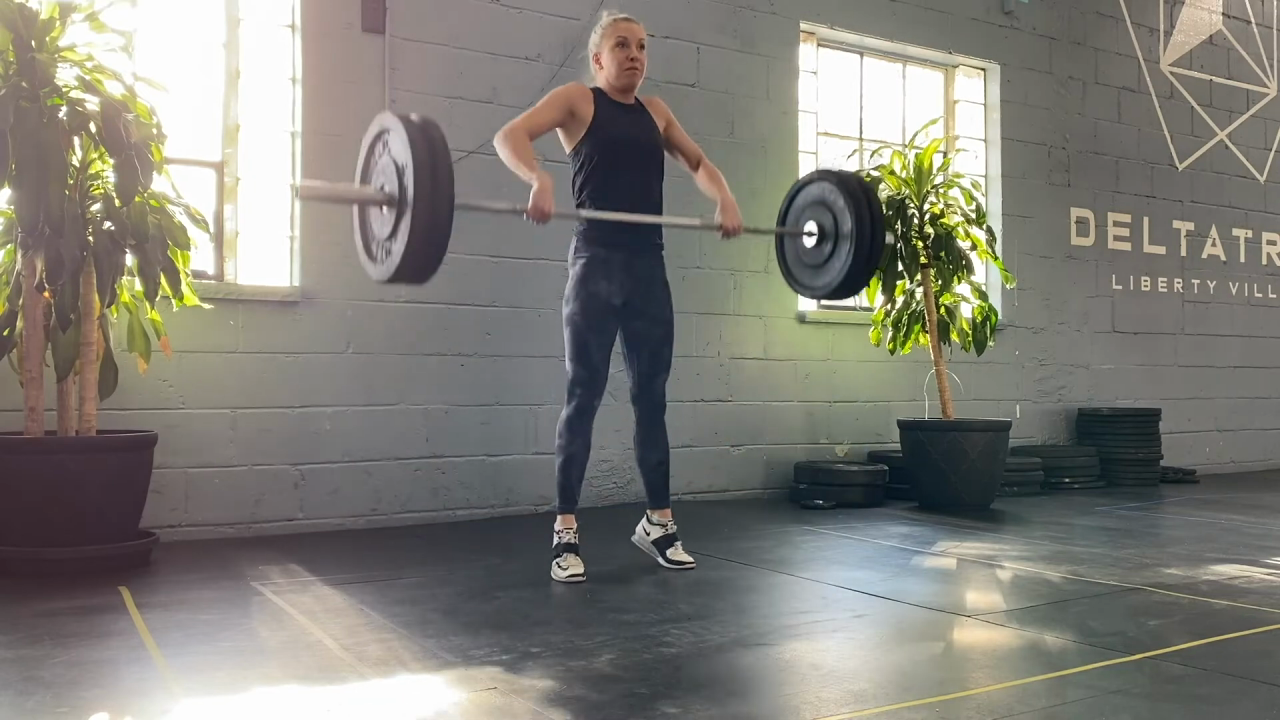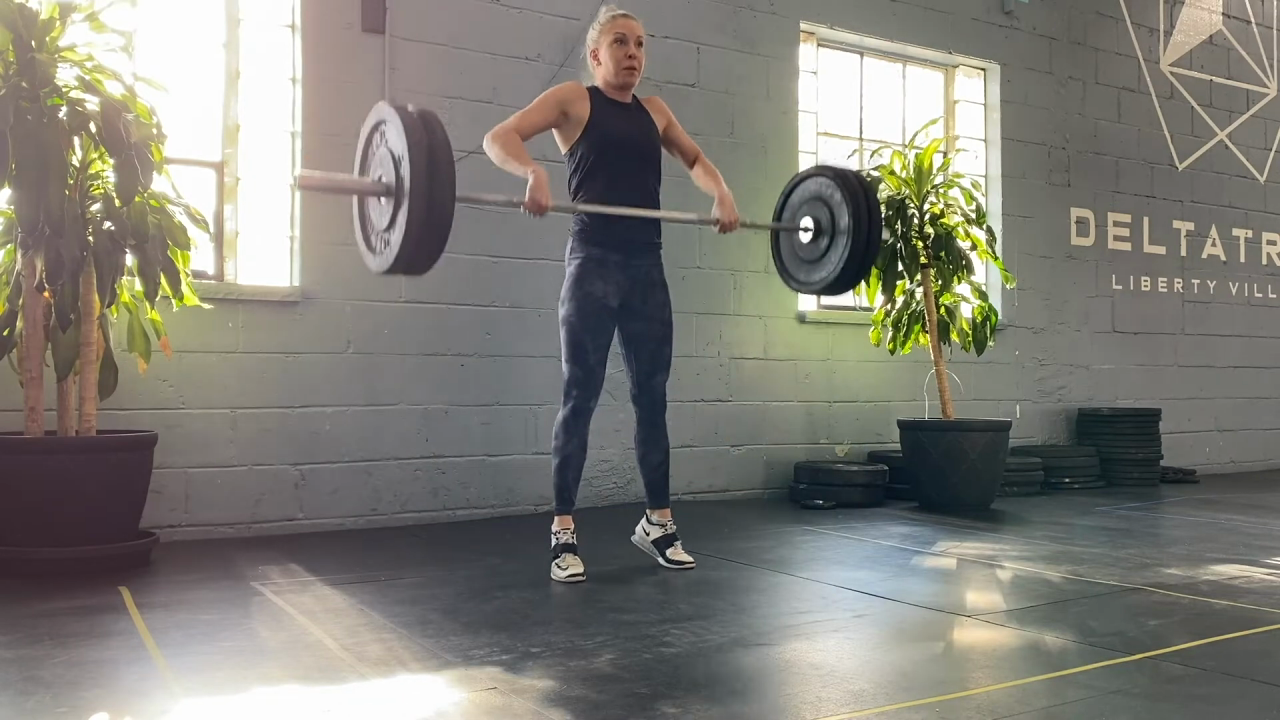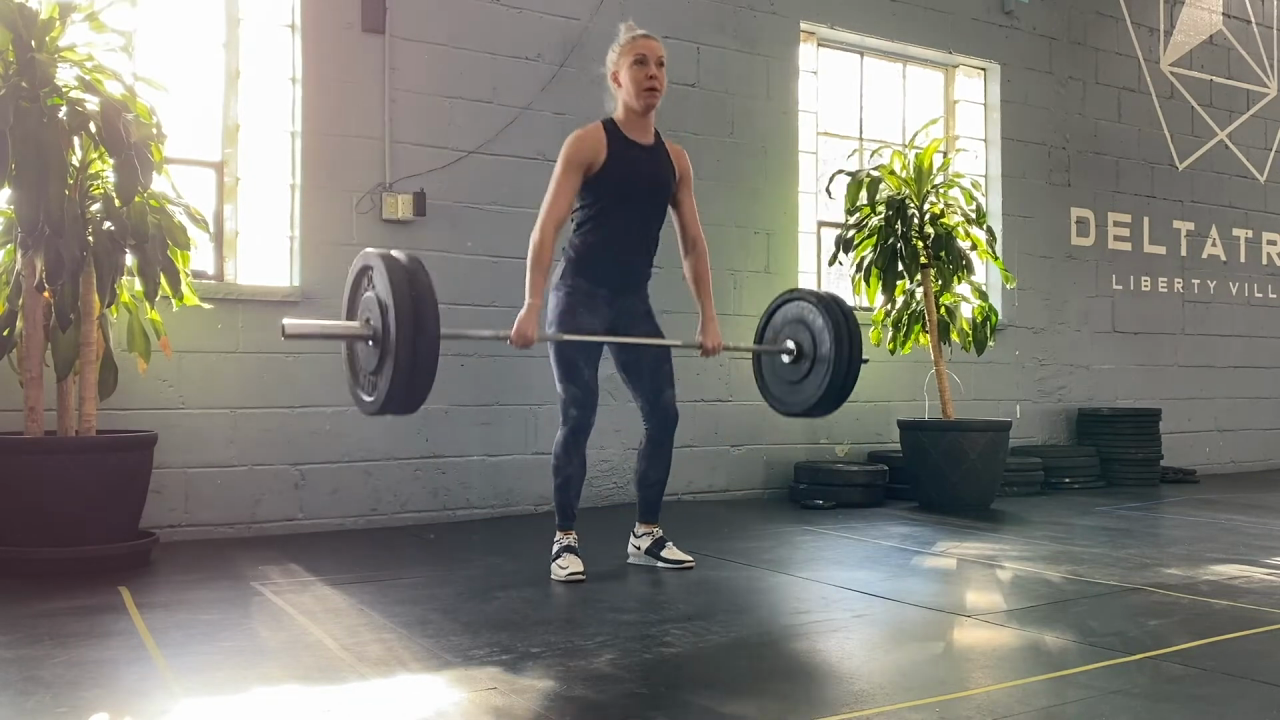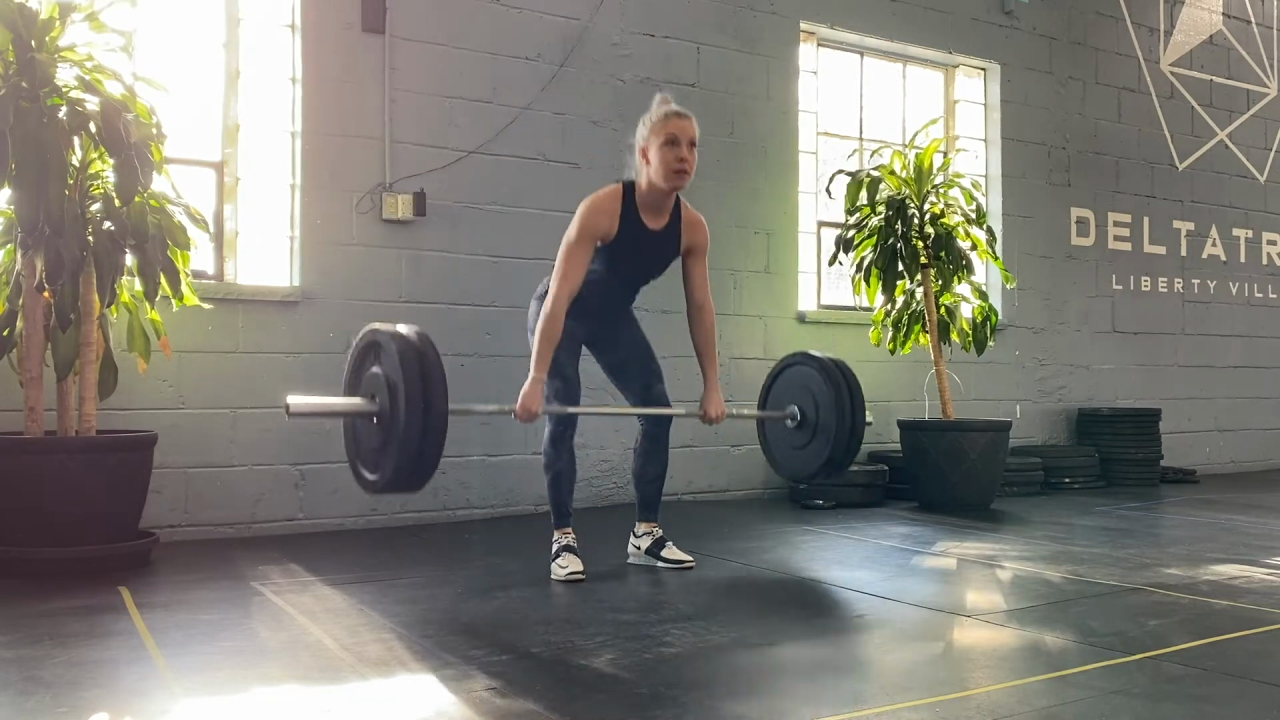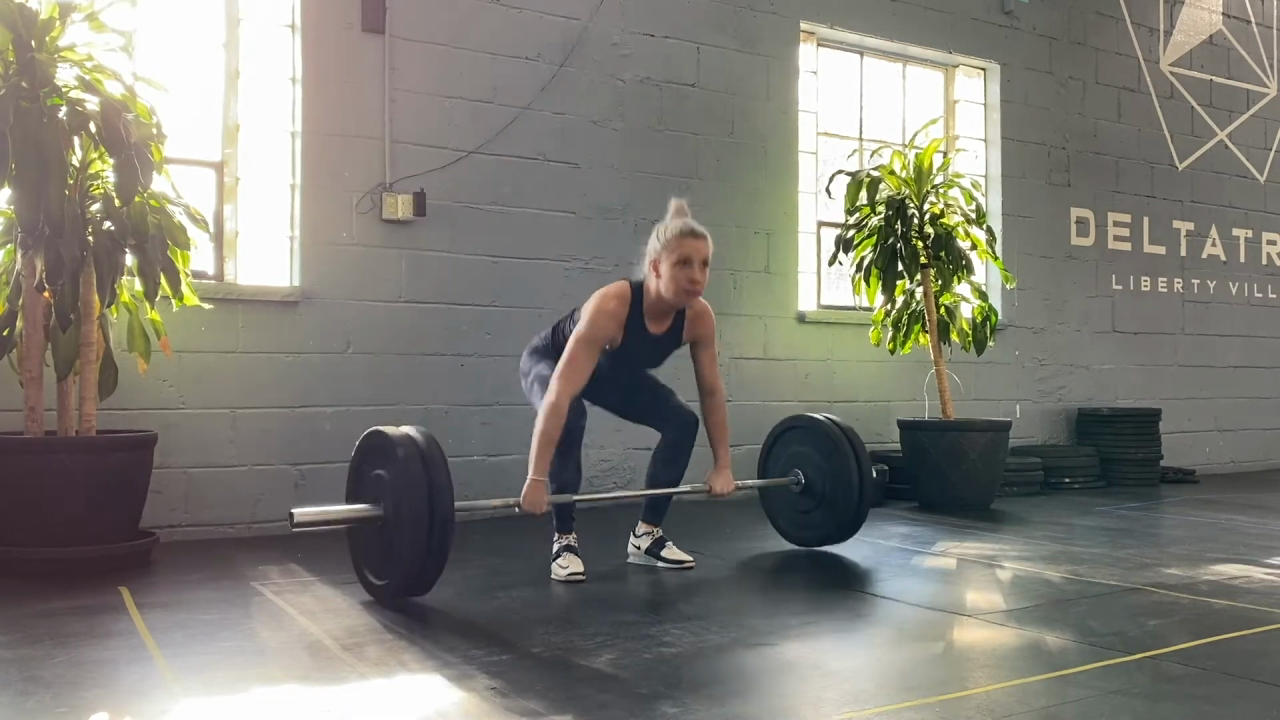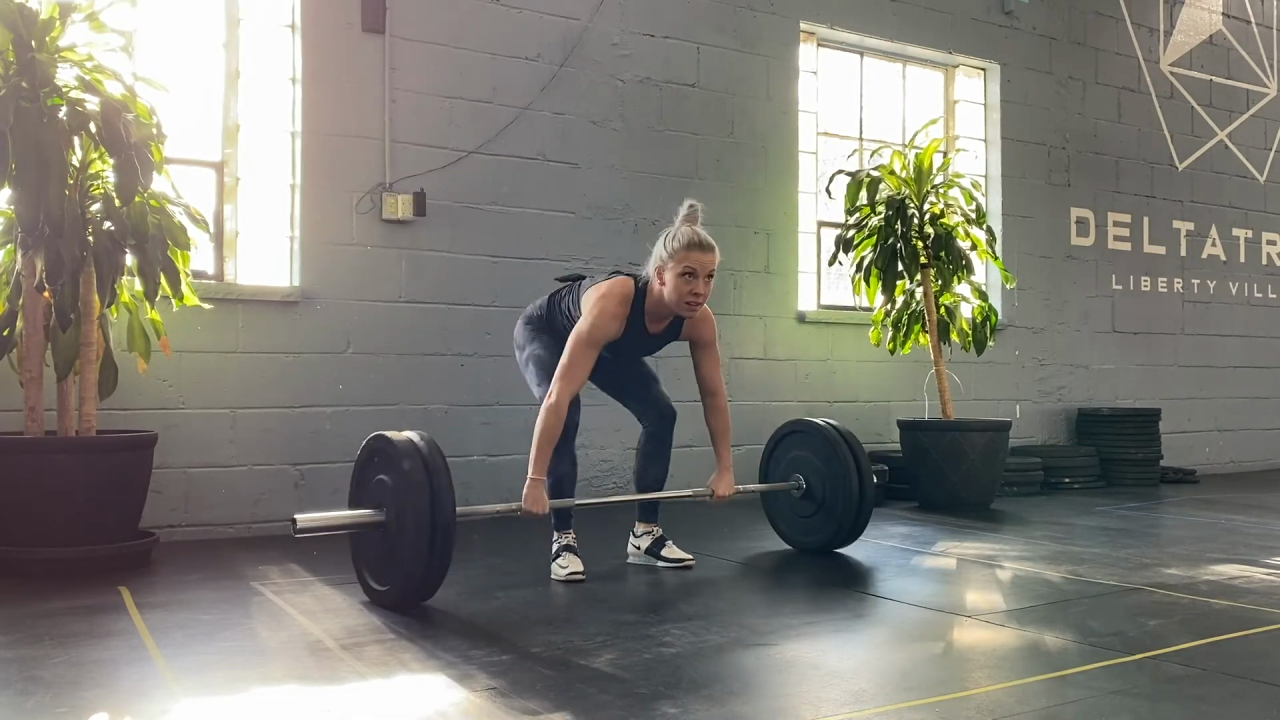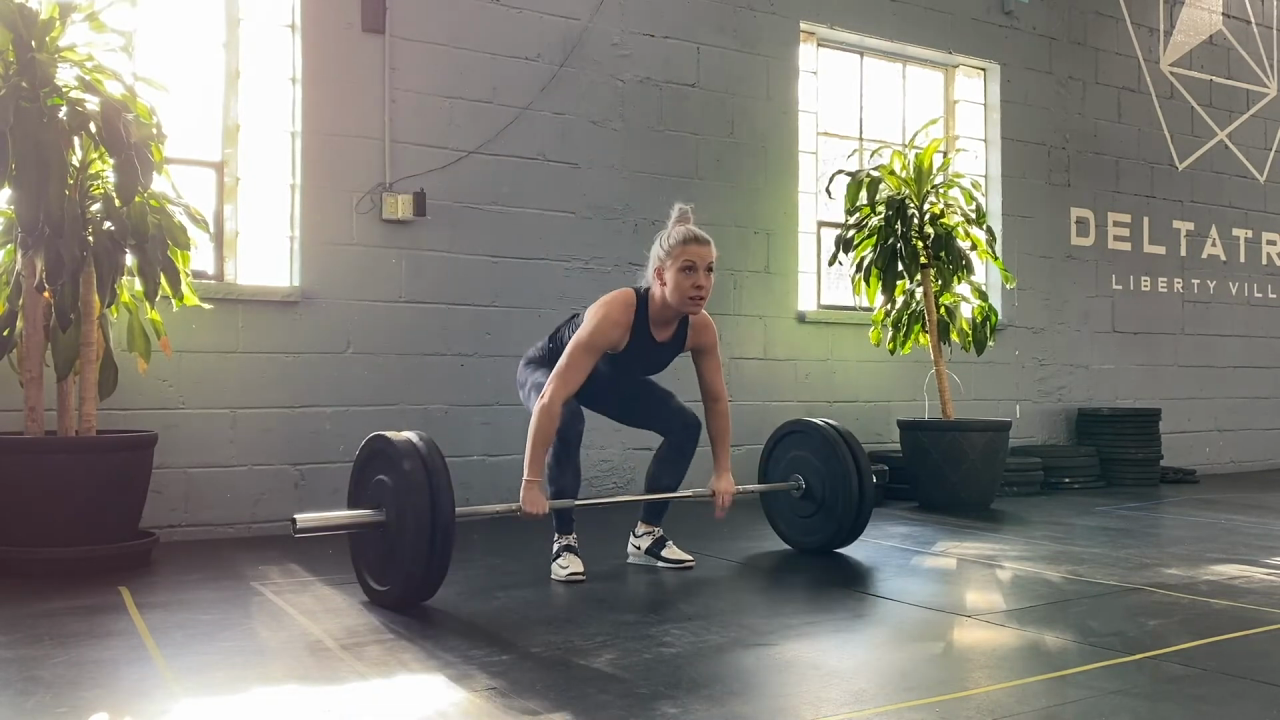
dt=0.3s
person 1, frame 1
left shoulder: (655, 111)
right shoulder: (575, 100)
left elbow: (697, 161)
right elbow: (508, 138)
left wrist: (724, 197)
right wrist: (538, 179)
left hip: (650, 271)
right hip: (595, 268)
left knee: (651, 400)
right knee: (584, 396)
left ankle: (658, 522)
right ankle: (565, 530)
person 1, frame 2
left shoulder: (655, 111)
right shoulder: (571, 100)
left elbow: (695, 159)
right elbow: (497, 138)
left wrist: (721, 194)
right wrist: (533, 172)
left hip: (648, 269)
right hip: (594, 266)
left knee: (652, 399)
right knee: (580, 398)
left ankle: (658, 523)
right ankle: (564, 532)
person 1, frame 3
left shoulder: (674, 156)
right shoulder: (588, 141)
left elbow: (692, 240)
right elbow: (548, 225)
left wrist: (708, 318)
right wrist: (531, 306)
left hip: (633, 301)
right hip: (581, 295)
left knee: (663, 414)
right knee: (578, 415)
left ankle: (645, 533)
right ankle: (565, 540)
person 1, frame 4
left shoulder: (693, 227)
right shoulder: (603, 208)
left elbow: (700, 309)
right elbow: (558, 297)
left wrist: (712, 387)
right wrist: (536, 381)
left hip: (614, 317)
right hip: (563, 314)
left knee: (658, 412)
right knee: (562, 412)
left ankle: (645, 535)
right ankle: (563, 539)
person 1, frame 5
left shoulder: (699, 318)
right shoulder: (610, 307)
left elbow: (711, 392)
right elbow: (559, 397)
left wrist: (722, 467)
right wrist: (536, 480)
left hip: (614, 374)
right hip: (550, 360)
left knee: (683, 423)
right knee: (571, 423)
left ankle: (647, 535)
right ankle: (565, 542)
person 1, frame 6
left shoulder: (699, 321)
right shoulder: (612, 304)
left elbow: (714, 394)
right elbow: (558, 397)
left wrist: (724, 469)
right wrist: (536, 481)
left hip: (610, 348)
right hip: (544, 333)
left knee: (660, 415)
right knee: (567, 414)
left ankle: (645, 532)
right ankle: (563, 540)
person 1, frame 7
left shoulder: (700, 327)
right shoulder: (615, 314)
left elbow: (716, 399)
right elbow: (551, 399)
left wrist: (723, 471)
right wrist: (531, 483)
left hip: (611, 376)
right hip: (547, 366)
left knee: (684, 425)
right knee: (568, 423)
left ankle: (646, 534)
right ankle: (564, 541)
